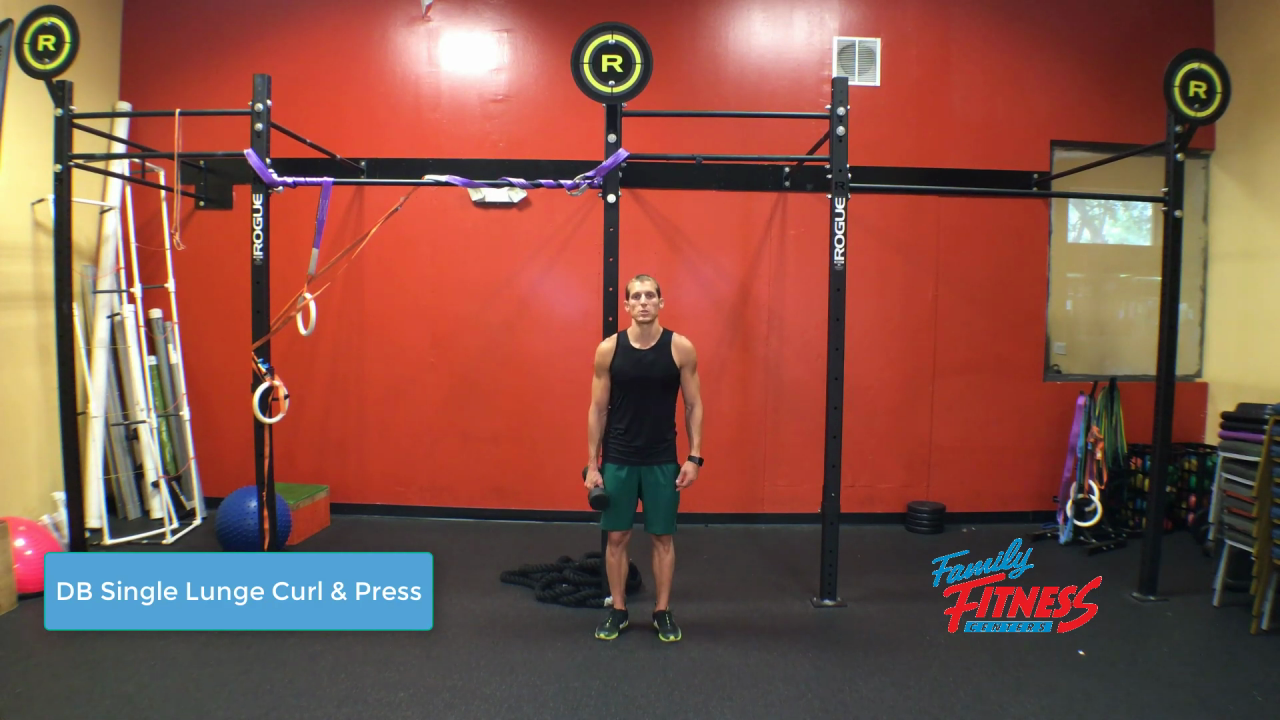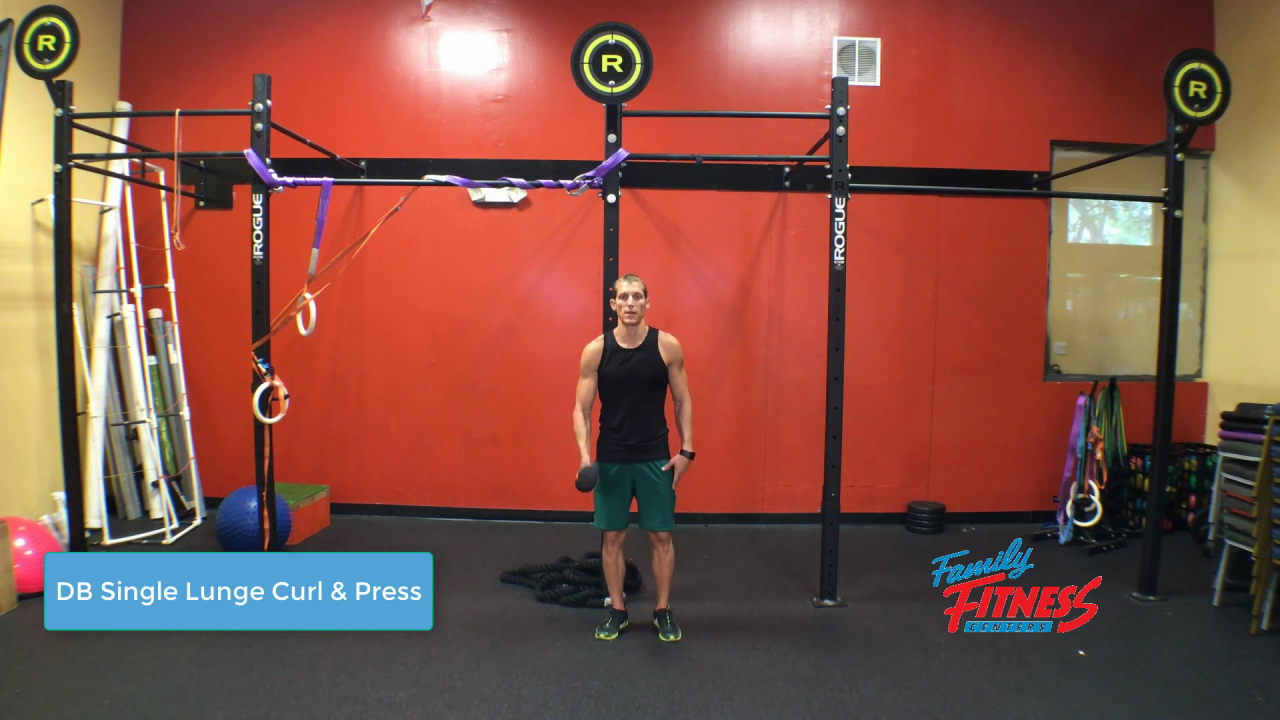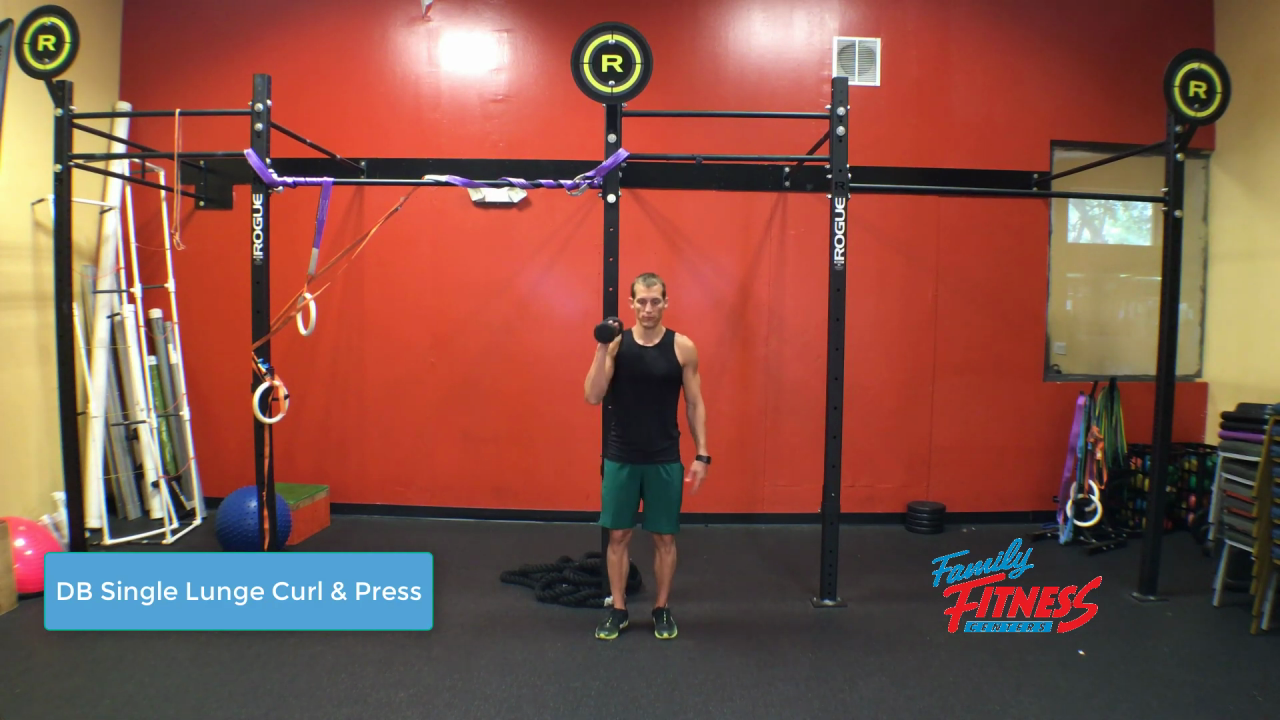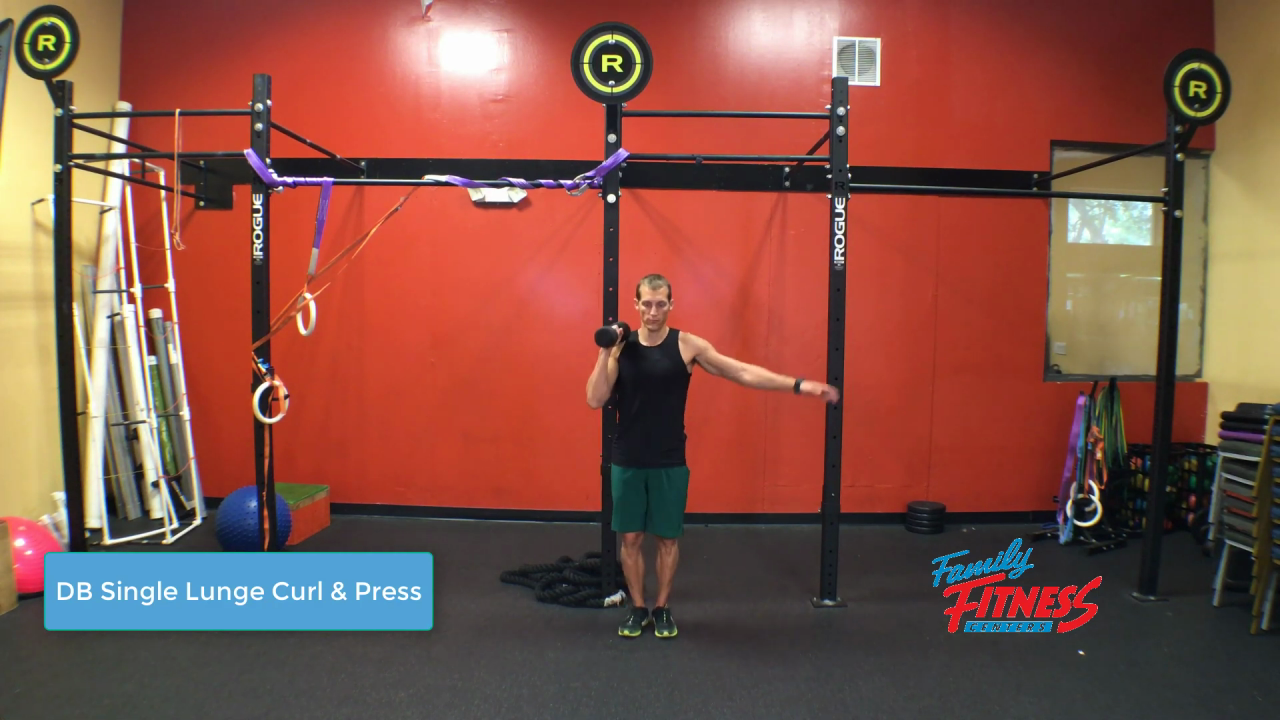
dt=0.5s
person 1, frame 1
left shoulder: (681, 348)
right shoulder: (608, 349)
left elbow: (694, 406)
right elbow: (598, 409)
left wrist: (694, 457)
right wrist: (592, 464)
left hip: (662, 461)
right hip: (617, 460)
left knee: (662, 537)
right knee: (616, 536)
left ankle: (663, 612)
right ankle: (618, 611)
person 1, frame 2
left shoulder: (667, 345)
right shoulder: (596, 350)
left elbow: (683, 400)
right elbow: (581, 408)
left wrist: (686, 450)
right wrist: (584, 455)
left hip: (656, 458)
right hip: (611, 459)
left knee: (661, 536)
right knee: (612, 536)
left ankle: (663, 610)
right ankle: (618, 610)
person 1, frame 3
left shoulder: (682, 347)
right shoulder: (617, 344)
left elbow: (695, 404)
right elbow: (592, 396)
left wrist: (702, 455)
right wrist: (603, 350)
left hip: (665, 459)
right hip: (621, 457)
left knee: (664, 536)
right knee: (617, 535)
left ankle: (661, 609)
right ankle: (618, 610)
person 1, frame 4
left shoulder: (687, 345)
right shoulder: (620, 347)
left elbow: (743, 373)
right elbow: (595, 400)
left wrist: (799, 385)
right wrist: (605, 353)
left hip: (669, 462)
right hip: (626, 461)
left knee: (667, 538)
right knee: (630, 537)
left ankle: (662, 607)
right ankle: (637, 607)
